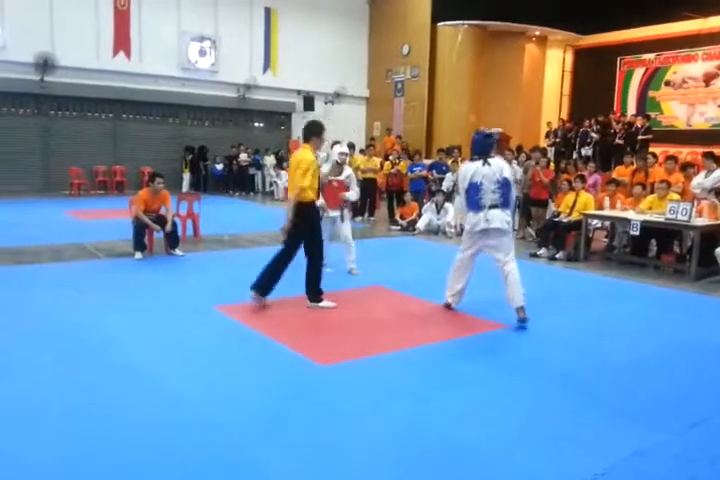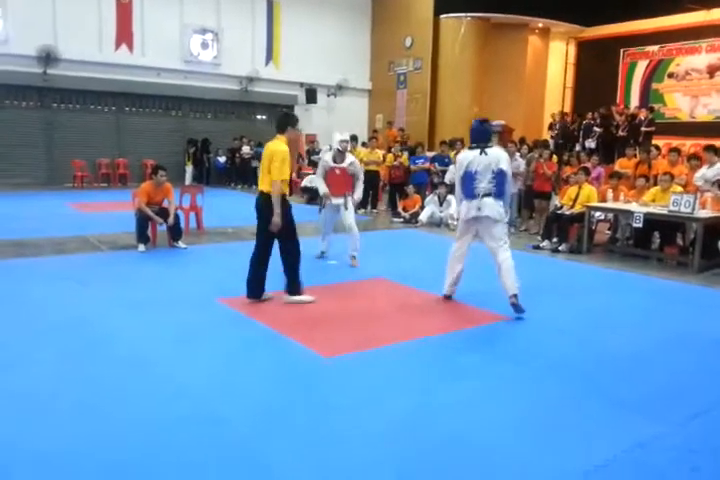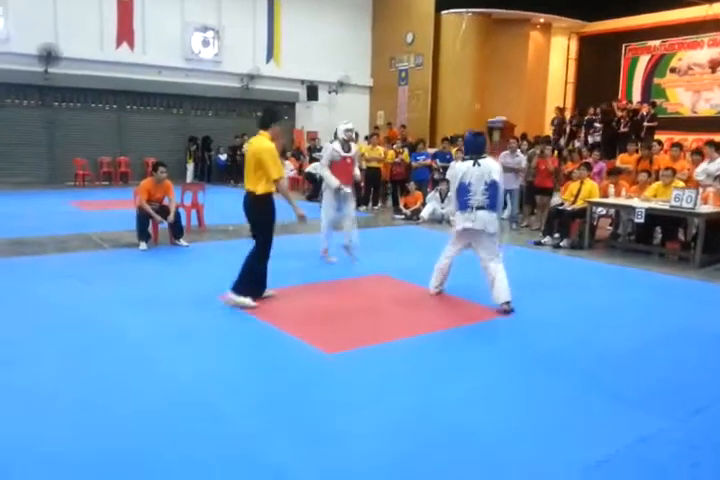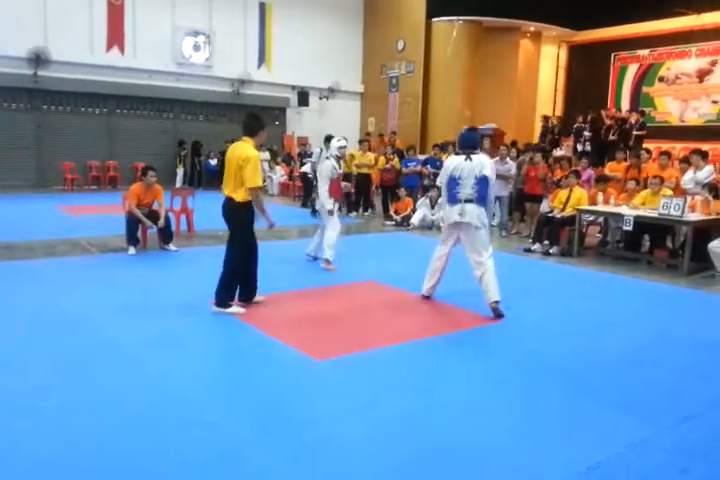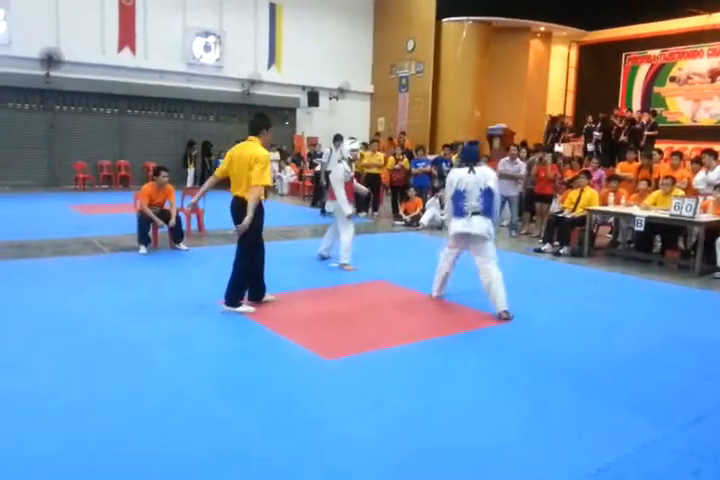
dt=0.3s
person 1, frame 1
left shoulder: (297, 154)
right shoulder: (309, 159)
right elbow: (297, 189)
right wrist: (289, 218)
left hip: (296, 209)
right hip: (305, 209)
left knee: (288, 252)
right knee: (315, 255)
left ankle: (260, 289)
right ankle: (315, 298)
person 1, frame 2
left shoulder: (271, 145)
right shoulder: (282, 149)
right elbow: (277, 183)
right wrist: (277, 213)
left hip: (264, 200)
right hip: (274, 202)
left knee: (263, 248)
right knee: (290, 247)
left ankle: (255, 292)
right ankle: (293, 291)
person 1, frame 3
left shoulder: (253, 142)
right shoulder: (268, 147)
right elbow: (278, 182)
right wrist: (296, 208)
left hip: (251, 198)
right hip: (261, 201)
left knee: (263, 244)
right knee: (262, 246)
left ankle: (256, 289)
right ankle: (238, 291)
person 1, frame 4
left shoulder: (234, 148)
right shoulder: (252, 154)
right elbow: (253, 191)
right wrist: (266, 216)
left hip: (230, 204)
right hip: (241, 208)
left knee: (248, 250)
right knee: (236, 255)
left ankle: (247, 294)
right ankle: (222, 302)
person 1, frame 5
left shoulder: (237, 149)
right shoulder: (261, 154)
left elbow: (216, 176)
right elbow: (256, 187)
left wrist: (197, 197)
right wrist: (250, 216)
left hip: (237, 203)
right hip: (249, 207)
left knee: (255, 250)
right knee: (246, 253)
left ankle: (257, 293)
right ankle: (232, 301)
person 2, frame 1
left shoulder: (466, 168)
right shoulder: (503, 165)
left elbow: (463, 198)
right elbow: (511, 195)
right wrist: (506, 216)
left hip: (476, 221)
right hip: (500, 219)
left knee: (463, 261)
right knee: (508, 263)
left ankle: (450, 299)
right ankle: (520, 308)
person 2, frame 2
left shoulder: (463, 156)
right shoulder: (501, 155)
left elbow: (459, 187)
right elbow: (507, 185)
right wrist: (502, 206)
left hip: (470, 209)
right hip: (493, 208)
left knee: (459, 250)
right knee: (502, 251)
left ankle: (449, 290)
right ankle: (513, 296)
person 2, frame 3
left shoulder: (457, 167)
right shoulder: (494, 166)
left elbow: (454, 196)
right elbow: (499, 196)
right wrist: (495, 216)
left hip: (464, 219)
right hip: (486, 219)
left knee: (449, 255)
right knee: (494, 261)
left ankle: (435, 287)
right ankle: (504, 300)
person 2, frame 4
left shoulder: (450, 162)
right shoulder: (486, 162)
left elbow: (444, 190)
right elbow: (490, 194)
right wrist: (487, 215)
left hip: (453, 214)
right hip: (475, 214)
left knee: (441, 253)
right knee: (483, 259)
left ankle: (427, 291)
right ankle: (493, 300)
person 2, frame 5
left shoulder: (453, 175)
right shoulder: (490, 174)
left elbow: (449, 204)
right elbow: (495, 204)
right wrist: (492, 225)
left hip: (458, 225)
right hip: (481, 225)
left knee: (447, 261)
right knee: (489, 267)
left ankle: (436, 292)
right ankle: (502, 309)
person 3, frame 1
left shoulder: (349, 173)
right shoulder: (324, 171)
left elbow: (355, 191)
left wrist: (348, 196)
right wrist: (320, 202)
left hip: (342, 210)
right hip: (327, 210)
left knee: (346, 238)
left ankle: (352, 266)
person 3, frame 2
left shoulder: (352, 161)
right shoulder: (326, 159)
left elbow: (359, 178)
right elbow: (319, 176)
left wrist: (357, 195)
right wrist: (323, 190)
left hip: (346, 198)
right hip: (329, 198)
left knee: (350, 225)
right knee: (326, 226)
left ankle: (353, 255)
right ankle: (323, 250)
person 3, frame 3
left shoulder: (354, 149)
right shoulder: (332, 148)
right elbow: (323, 167)
left wrist: (356, 173)
right wrist: (334, 183)
left hip: (348, 187)
right hip: (333, 187)
left knee: (350, 217)
right knee: (328, 216)
left ankle: (349, 244)
right ankle: (325, 247)
person 3, frame 4
left shoulder: (338, 163)
right shoulder: (328, 164)
right elbow: (323, 187)
left wrist: (343, 186)
right wrist: (328, 205)
left hip: (333, 201)
right hip: (327, 201)
left knee: (326, 228)
right knee: (334, 227)
left ankle: (312, 252)
right ankle: (327, 259)
person 3, frame 5
left shoulder: (349, 166)
right shoulder: (340, 168)
right elbow: (339, 190)
left wrist: (362, 189)
right wrist: (347, 210)
left hip: (344, 203)
right hip: (338, 203)
left knee: (336, 228)
right knee: (347, 231)
left ankle: (323, 252)
right ankle: (344, 262)
